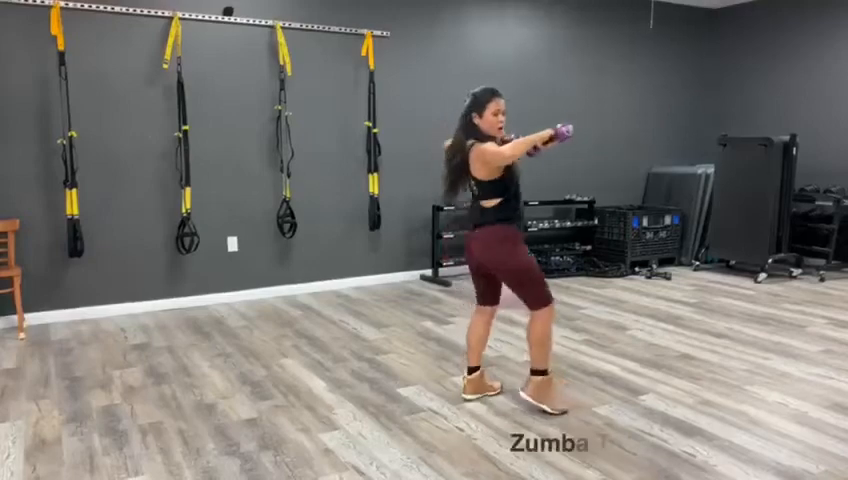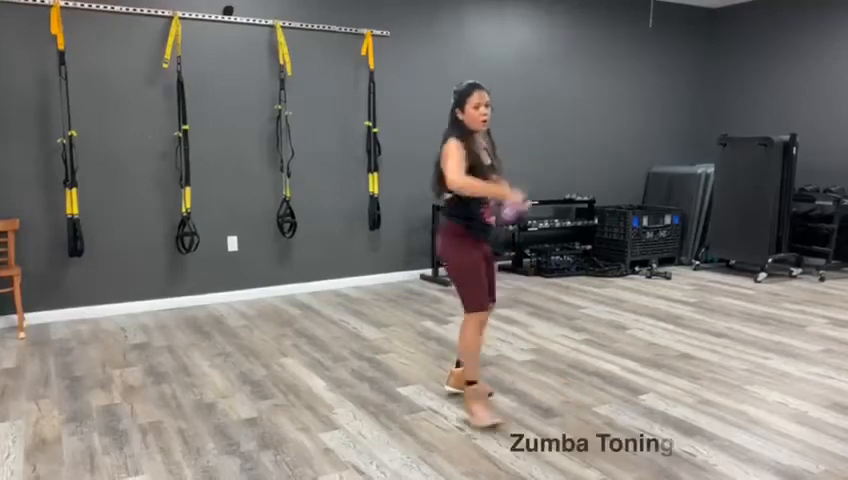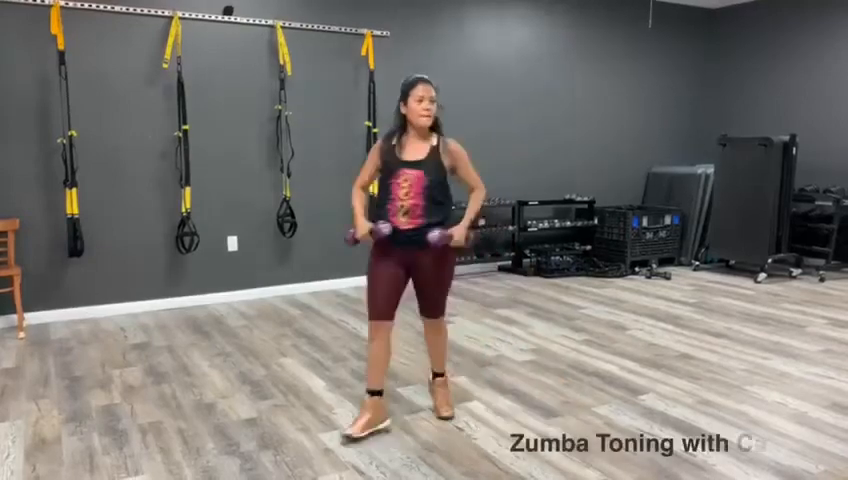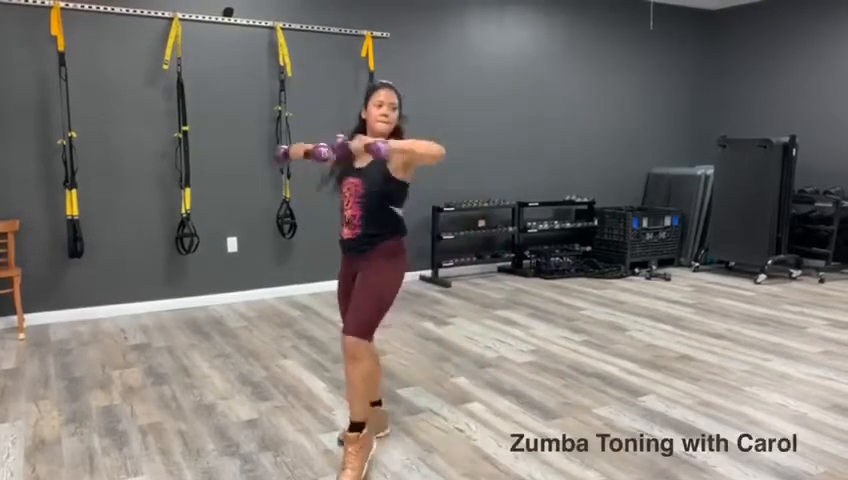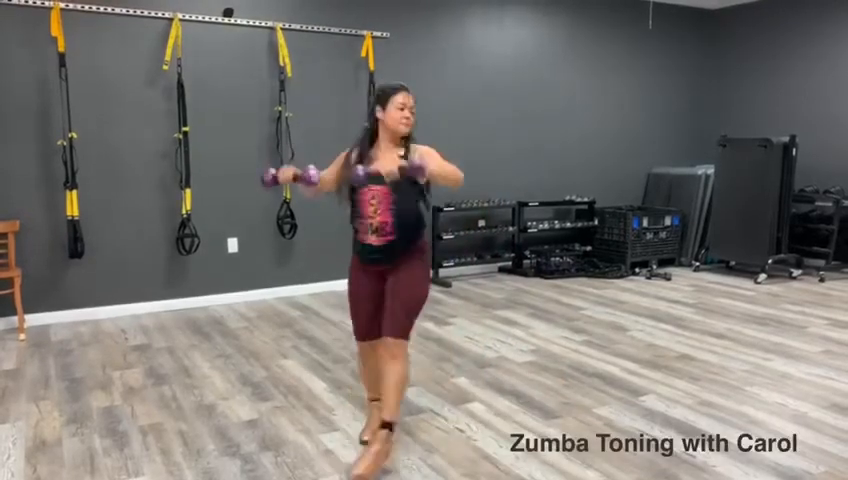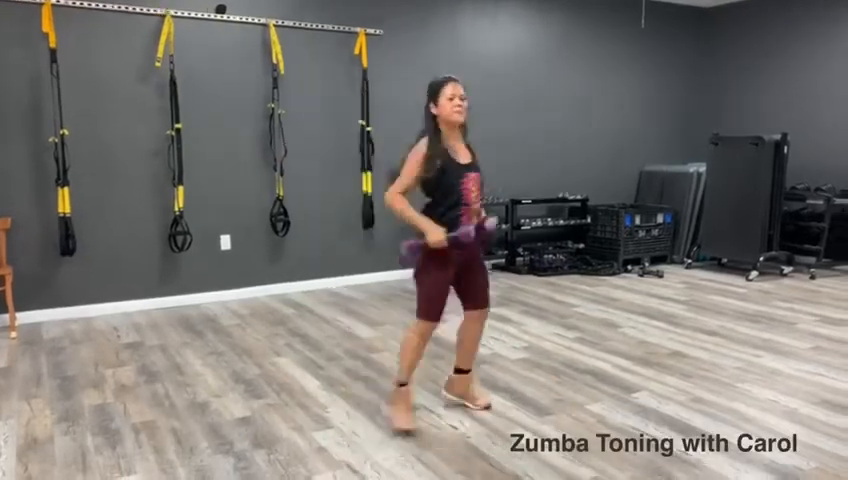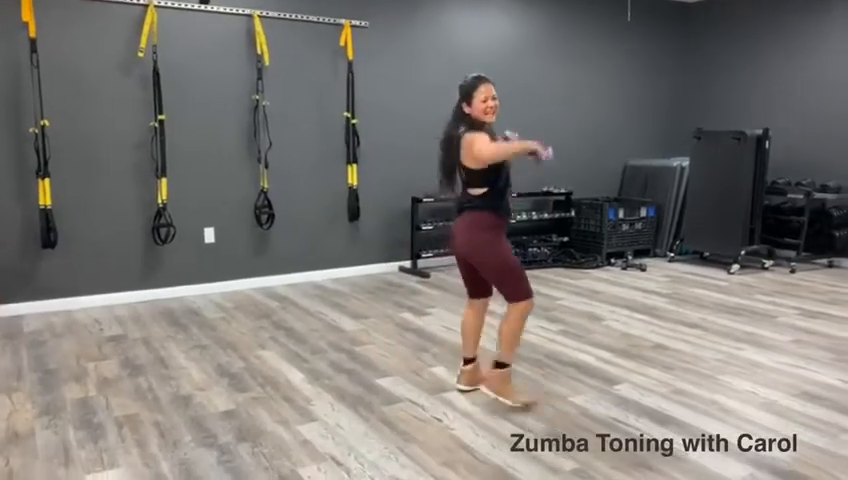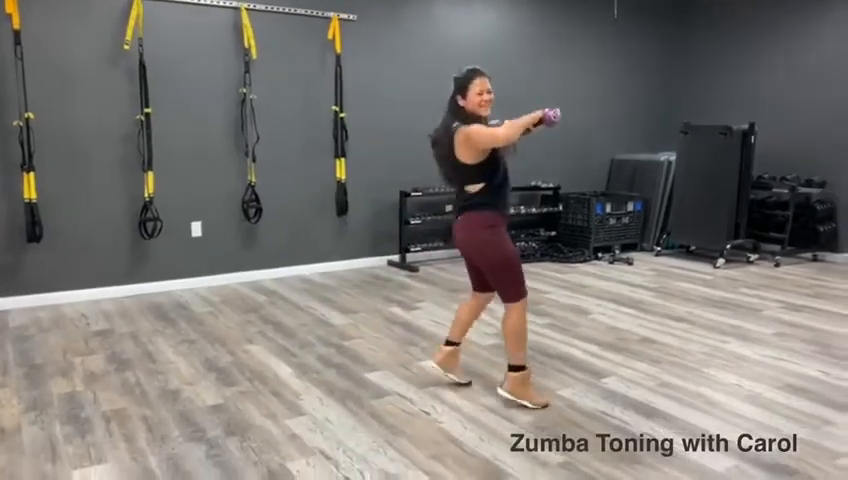
dt=0.5s
person 1, frame 1
left shoulder: (466, 147)
right shoulder: (486, 152)
right elbow: (508, 152)
right wrist: (543, 135)
left hip: (478, 240)
right hip: (501, 240)
left knee: (485, 307)
right knee: (543, 307)
left ankle: (474, 380)
right ankle: (538, 384)
person 1, frame 2
left shoulder: (485, 144)
right shoulder: (455, 146)
left elbow: (493, 181)
right elbow: (456, 183)
left wrist: (512, 193)
right wrist: (503, 191)
left hip: (480, 236)
right hip: (458, 237)
left knee: (484, 308)
right knee: (477, 312)
left ankle: (462, 375)
right ankle: (474, 395)
person 1, frame 3
left shoulder: (448, 149)
right shoulder: (385, 147)
left elbow: (478, 189)
right elbow: (360, 187)
left wrist: (463, 226)
right wrist: (360, 220)
left hip: (433, 249)
right hip: (389, 249)
left knee: (433, 321)
right knee: (378, 325)
left ankle: (439, 383)
right ankle: (374, 408)
person 1, frame 4
left shoulder: (400, 154)
right shoulder: (351, 154)
left elbow: (437, 152)
right elbow: (331, 160)
left wrist: (380, 142)
right wrist: (307, 151)
left hip: (384, 258)
right hip: (352, 257)
left knee: (357, 343)
right knee: (358, 343)
left ankle: (360, 441)
right ankle: (376, 416)
person 1, frame 5
left shoulder: (418, 154)
right shoulder: (354, 157)
left elbow: (456, 178)
right elbow: (319, 185)
left wrist: (407, 163)
right wrist: (293, 174)
left hip: (408, 262)
right hip: (365, 263)
left knee: (394, 344)
right knee: (367, 343)
left ankle: (383, 438)
right ankle: (376, 409)
person 1, frame 6
left shoulder: (466, 146)
right shoulder: (426, 149)
right elbow: (393, 197)
left wrist: (480, 214)
right wrist: (428, 227)
left hip: (468, 242)
right hip: (439, 247)
left knee: (478, 312)
right knee: (427, 321)
left ankle: (460, 382)
right ankle: (400, 392)
person 1, frame 7
left shoulder: (467, 136)
right shoulder: (475, 138)
right elbow: (491, 153)
left wrist: (517, 146)
right wrist: (528, 145)
left hip: (467, 229)
right hip: (482, 231)
left knee: (478, 299)
right knee: (522, 300)
left ankle: (470, 371)
right ankle: (500, 377)
person 1, frame 8
left shoulder: (464, 131)
right shoulder: (469, 132)
right elbow: (503, 137)
right wrist: (534, 116)
left hip: (470, 224)
right hip: (483, 226)
left knee: (484, 292)
right knee: (516, 300)
left ankle: (447, 353)
right ankle: (517, 380)
